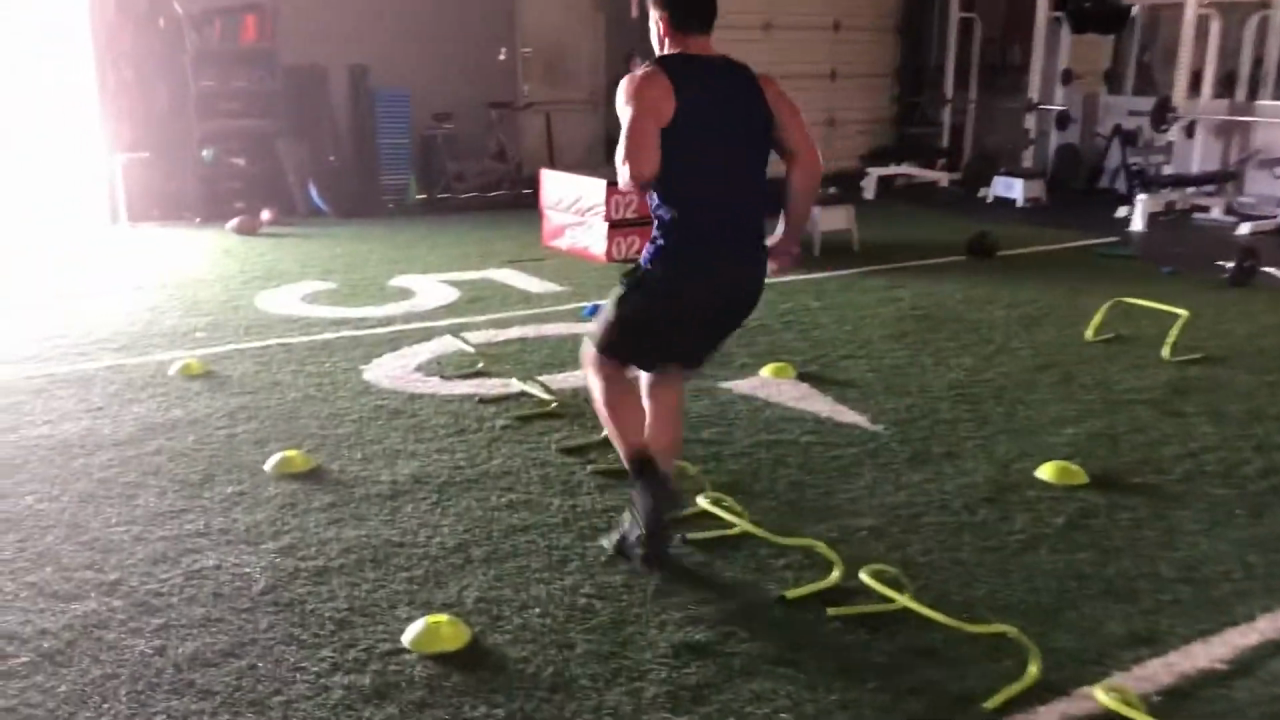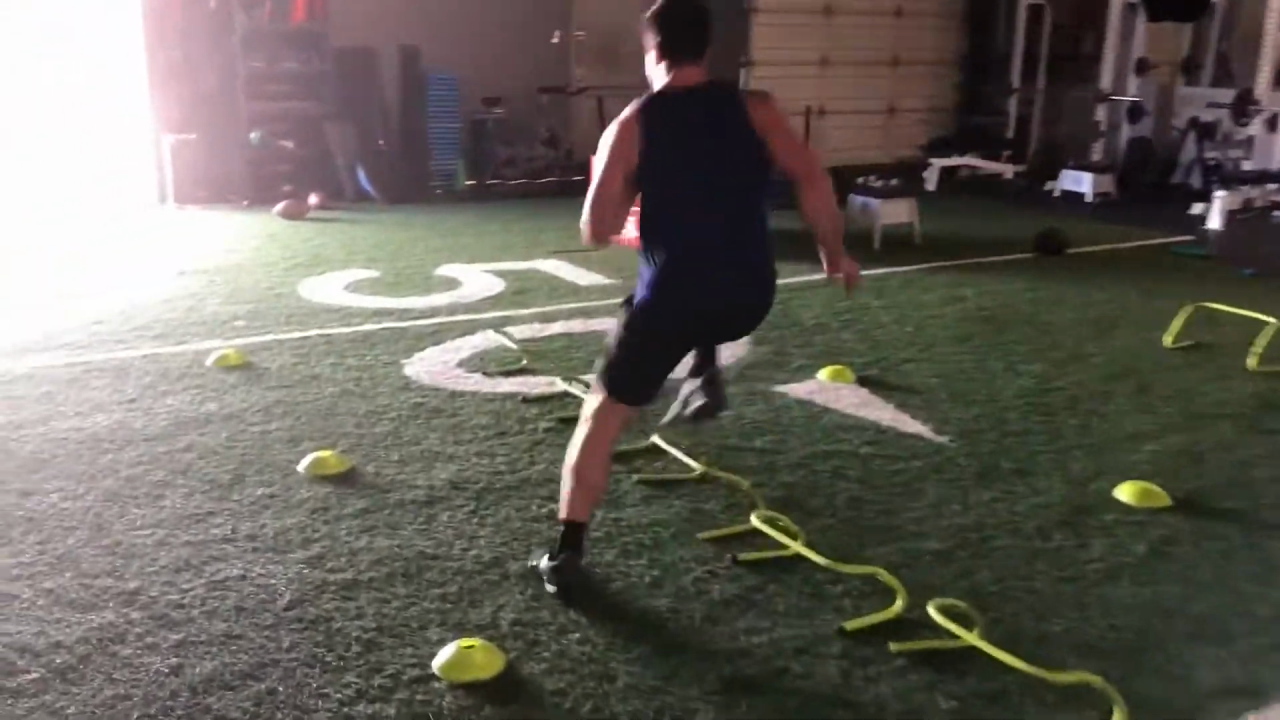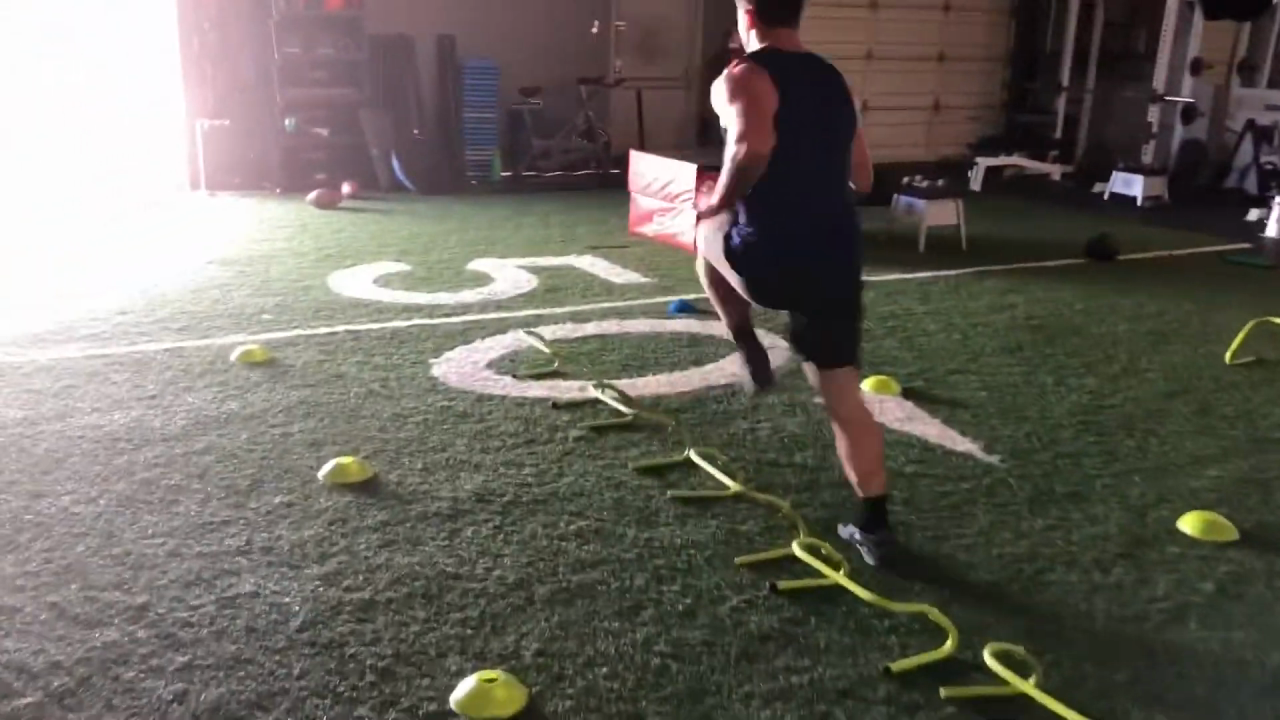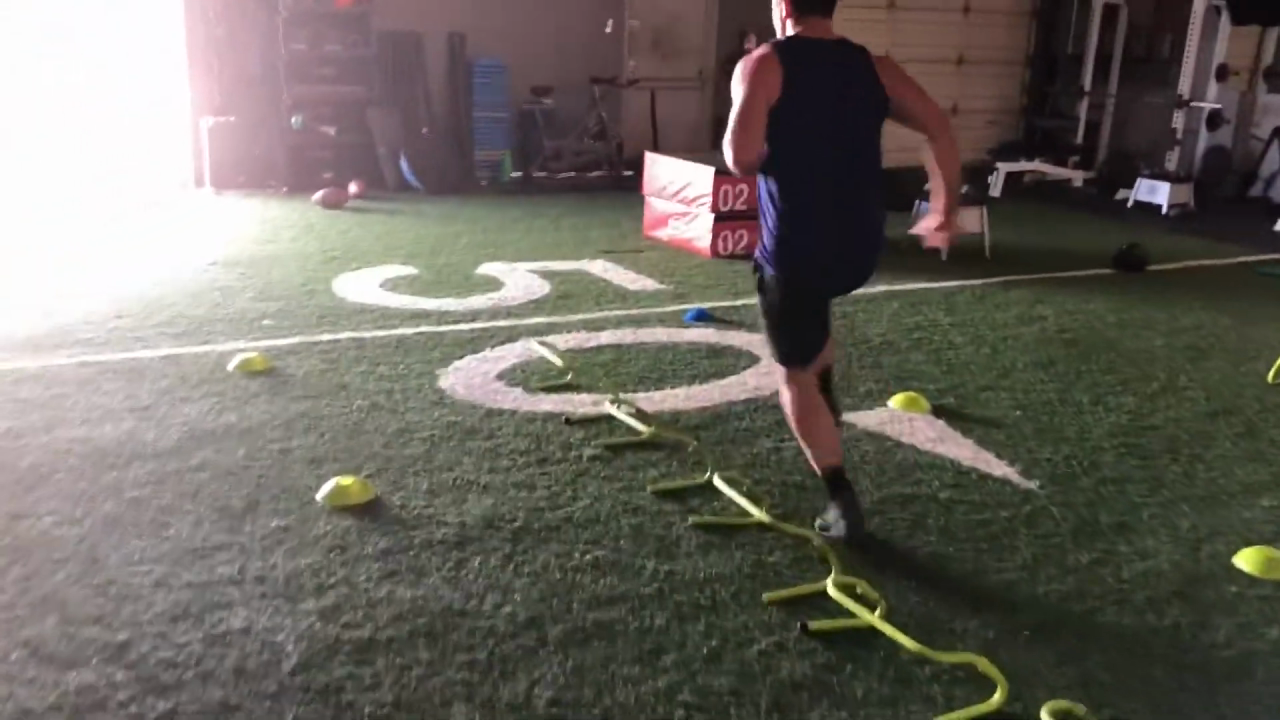
dt=0.3s
person 1, frame 1
left shoulder: (646, 84)
right shoulder: (759, 86)
left elbow: (639, 170)
right elbow: (806, 163)
left wrist: (644, 174)
right wrist: (789, 237)
left hip: (681, 269)
right hip: (743, 277)
left knee: (601, 362)
right knee: (662, 383)
left ankle: (648, 491)
right ankle: (650, 522)
person 1, frame 2
left shoulder: (631, 126)
right shoulder: (754, 110)
left elbow: (598, 231)
right elbow: (811, 179)
right wrist: (836, 254)
left hip: (668, 296)
right hip: (748, 293)
left knee: (602, 420)
left ankle: (566, 554)
right ankle: (706, 379)
person 1, frame 3
left shoulder: (743, 78)
right shoulder: (834, 82)
left elbow: (753, 145)
right elbow: (858, 176)
left wrist: (721, 197)
left hip: (767, 257)
right hip: (836, 260)
left knee: (709, 233)
right knee: (842, 397)
left ankle: (751, 350)
right ankle: (874, 525)
person 1, frame 4
left shoulder: (763, 66)
right shoulder: (876, 68)
left elbow: (740, 156)
right elbow: (940, 131)
left wrist: (755, 169)
right wrist: (944, 210)
left hip: (795, 247)
right hip: (862, 245)
left knee: (798, 377)
left ankle: (843, 503)
right ankle: (826, 386)
